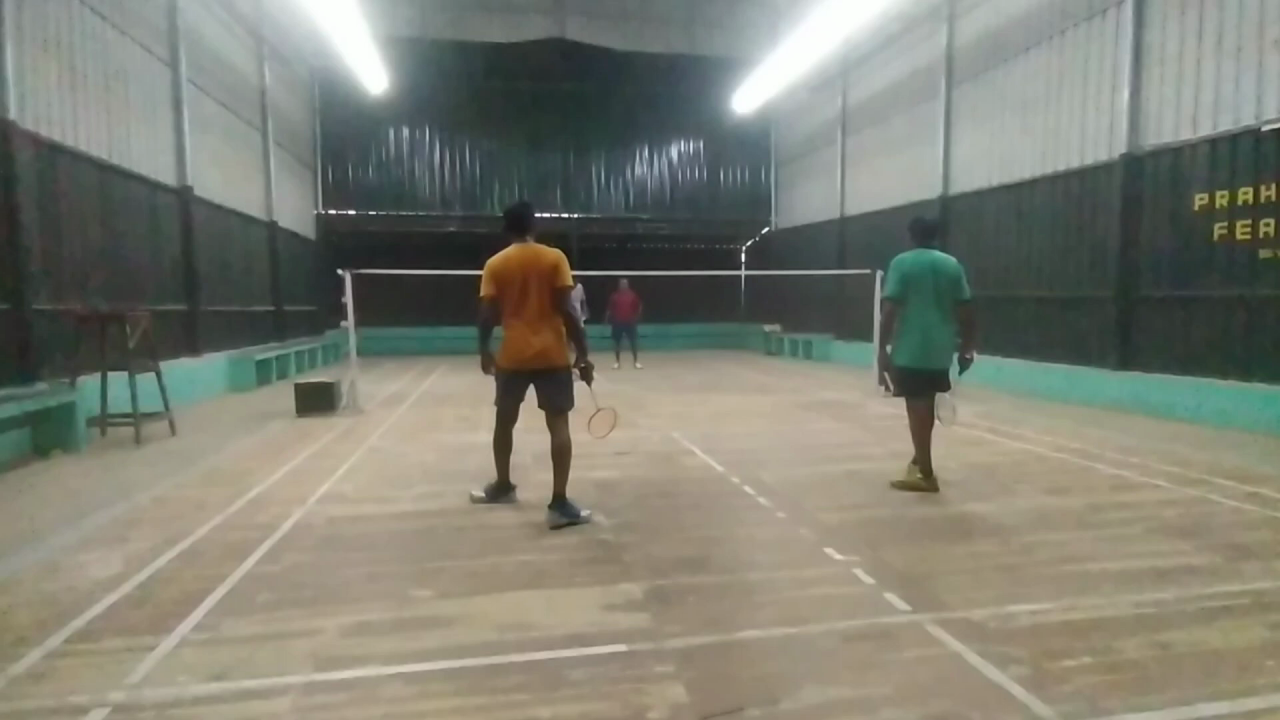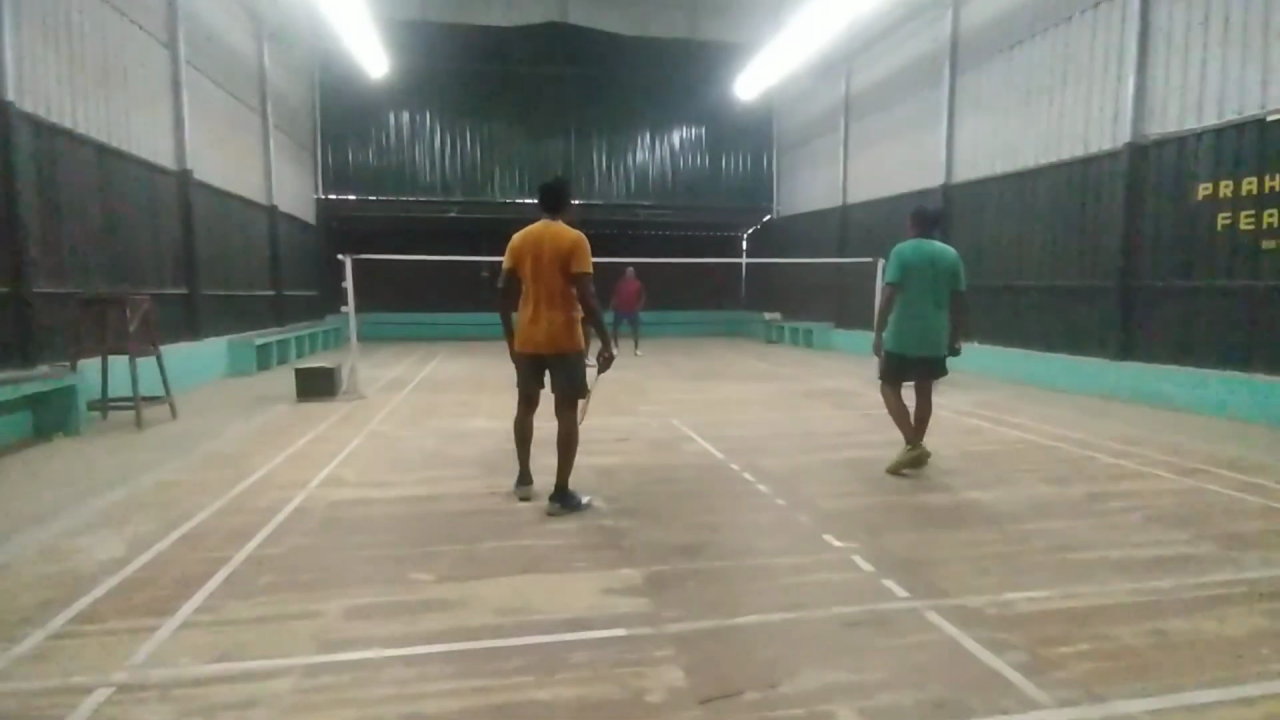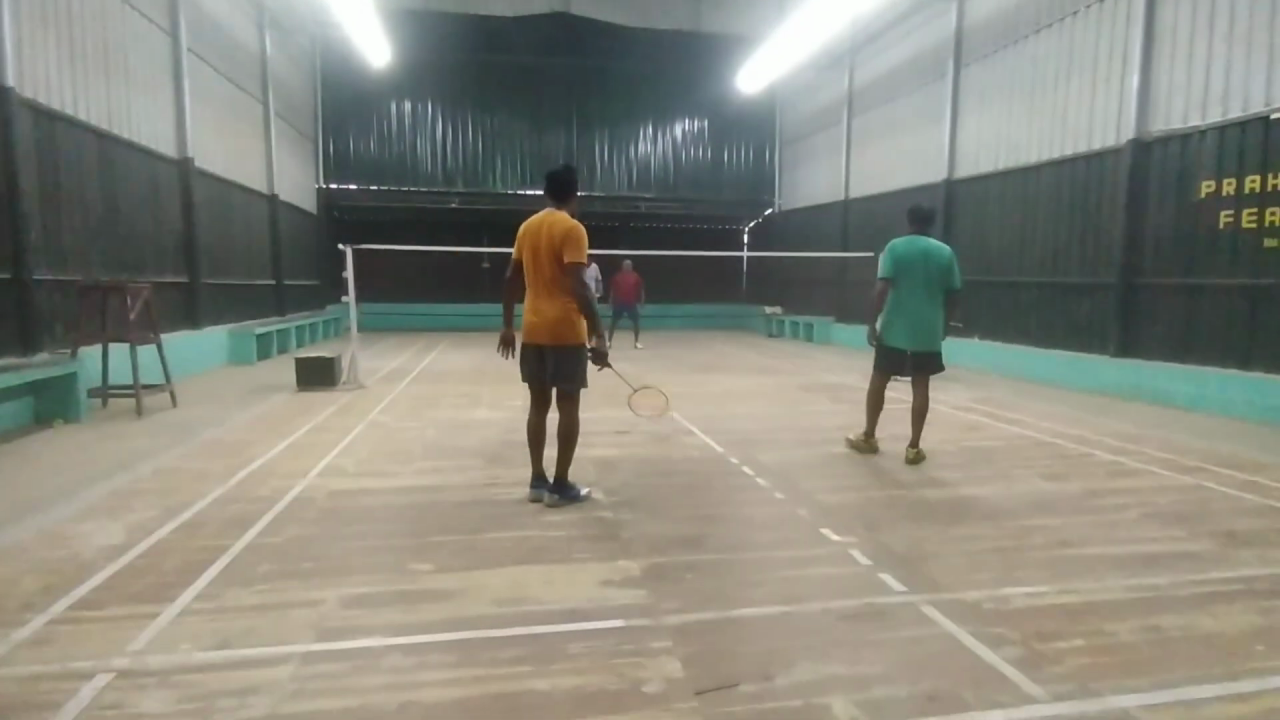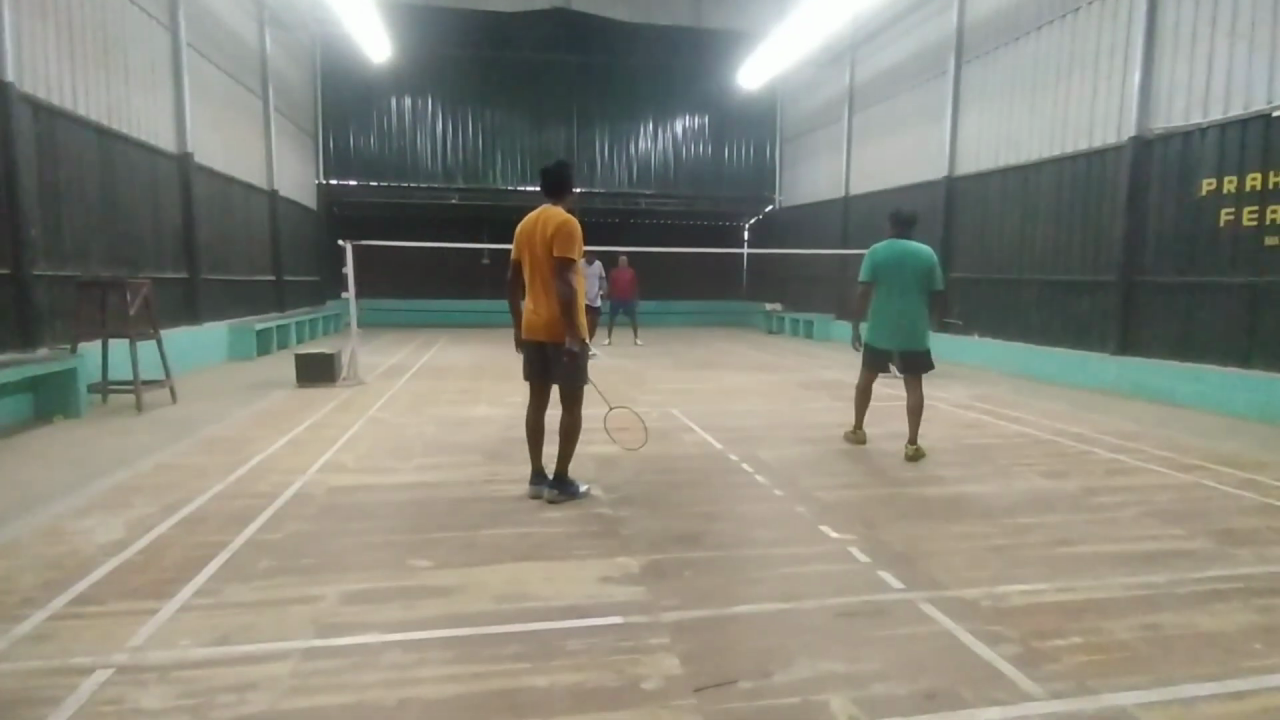
dt=0.3s
person 1, frame 1
left shoulder: (495, 265)
right shoulder: (554, 259)
left elbow: (487, 316)
right elbow: (567, 311)
left wrist: (484, 352)
right wrist: (582, 355)
left hip: (511, 357)
right hip: (552, 356)
left knee: (504, 422)
right knee: (559, 426)
left ankle: (503, 486)
right ankle: (559, 504)
person 1, frame 2
left shoulder: (519, 240)
right shoulder: (575, 240)
left elbow: (504, 292)
right elbow: (586, 297)
left wrist: (510, 334)
right wrist: (605, 342)
left hip: (527, 340)
right hip: (565, 341)
left knee: (526, 407)
right knee: (567, 414)
left ankle: (524, 478)
right ankle: (561, 494)
person 1, frame 3
left shoulder: (527, 227)
right shoulder: (572, 228)
left elbow: (511, 280)
right elbow: (578, 286)
left wrist: (508, 325)
right wrist: (598, 337)
left hip: (532, 331)
right hip: (564, 333)
left knee: (538, 405)
right knee: (567, 406)
left ankle: (538, 481)
right ankle: (559, 486)
person 1, frame 4
left shoulder: (525, 225)
right shoulder: (566, 223)
left elbow: (513, 280)
right elbow: (563, 282)
left wrist: (518, 324)
right wrist: (573, 334)
left hip: (533, 329)
right hip: (561, 330)
left knee: (537, 401)
right knee: (572, 403)
left ankle: (537, 477)
right ankle: (560, 481)
person 2, frame 1
left shoulder: (901, 263)
right shoulder: (952, 265)
left elbow: (890, 309)
right elbow: (965, 310)
left wrist: (883, 349)
right wrist: (967, 347)
left hip: (909, 349)
right hip: (940, 349)
left knee: (917, 408)
right knee: (926, 406)
left ankle: (926, 474)
right ankle: (918, 462)
person 2, frame 2
left shoulder: (902, 252)
right shoulder: (951, 255)
left elbow: (889, 295)
right elbow: (958, 301)
left wrist: (878, 333)
right wrist: (955, 337)
left hip: (902, 337)
right hip: (934, 338)
left knee: (890, 389)
right knee: (924, 392)
left ankle: (914, 446)
right ankle: (915, 446)
person 2, frame 3
left shoulder: (895, 247)
right shoulder: (945, 252)
left elbow: (882, 289)
right elbow: (953, 296)
left wrist: (873, 324)
right wrist: (944, 325)
left hip: (895, 330)
right hip: (929, 332)
left knee: (878, 381)
right knee: (920, 387)
left ankle: (869, 437)
right ankle: (914, 447)
person 2, frame 4
left shoulder: (876, 252)
right shoulder: (927, 254)
left elbow: (863, 293)
right elbow: (937, 297)
left wrist: (855, 327)
right wrist: (928, 322)
left hip: (880, 329)
right hip: (914, 331)
left knee: (866, 378)
right knee: (914, 386)
left ankle: (857, 430)
right ankle: (913, 444)
